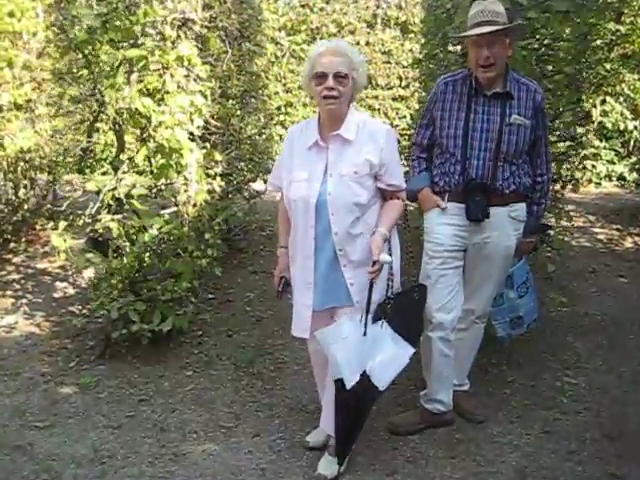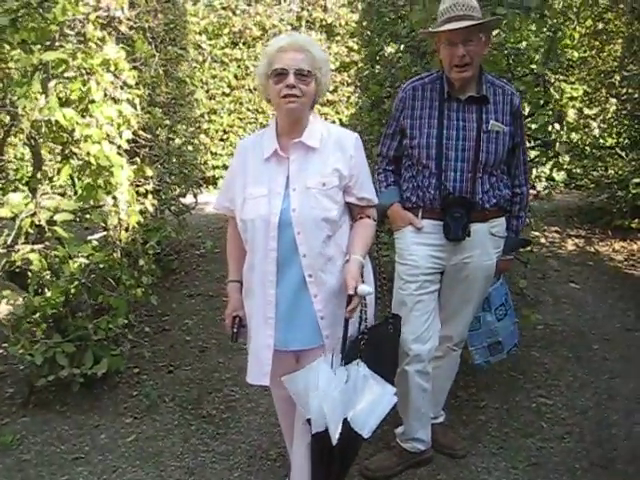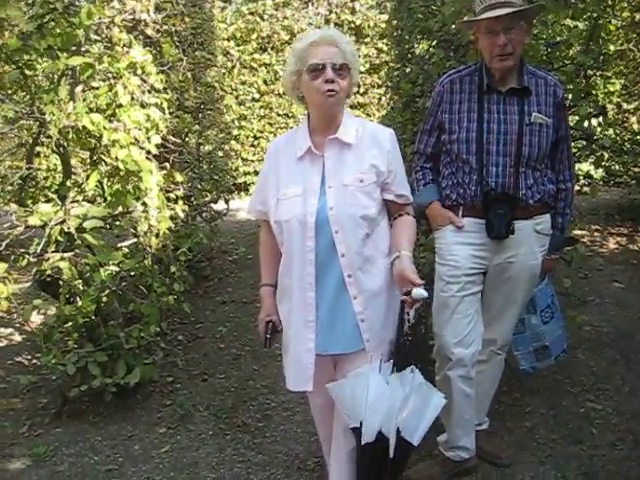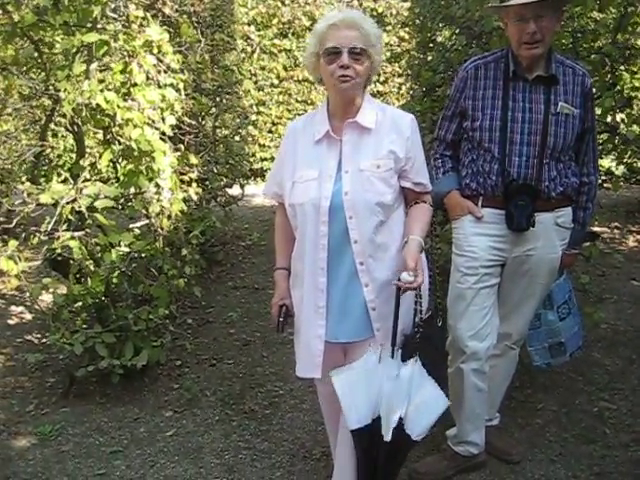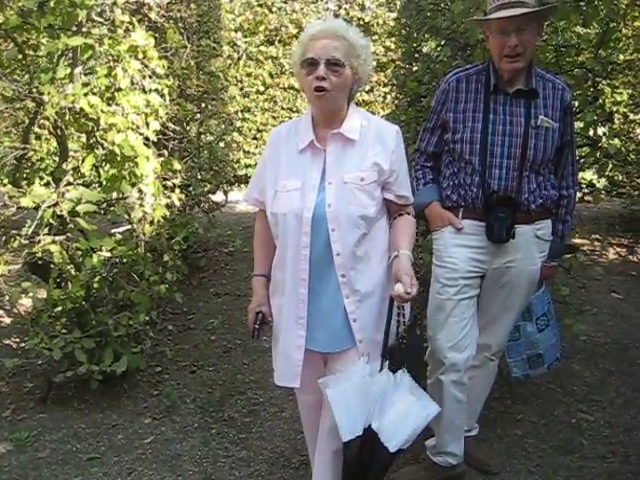
dt=1s
person 1, frame 1
left shoulder: (531, 96)
right shoulder: (445, 88)
left elbow: (541, 168)
right elbow: (421, 147)
left wrist: (531, 226)
right wrist: (421, 188)
left hip: (502, 218)
right hip: (448, 212)
left knee: (475, 311)
right knee: (439, 313)
left ankle: (457, 385)
right ankle: (436, 402)
person 1, frame 2
left shoulder: (507, 100)
right shoulder: (413, 93)
left elbow: (518, 176)
right elbow: (387, 159)
left wrist: (510, 240)
right wrist: (391, 205)
left hip: (481, 235)
right hip: (422, 230)
left knee: (451, 337)
right knee: (415, 342)
left ankle: (432, 417)
right ankle: (414, 440)
person 1, frame 3
left shoulder: (550, 91)
right shoulder: (450, 88)
left elbow: (562, 172)
right elbow: (423, 158)
left wrist: (554, 241)
right wrist: (430, 204)
left hip: (525, 233)
right hip: (462, 229)
left knee: (495, 340)
right knee: (456, 346)
left ankle: (476, 425)
person 1, frame 4
left shoulder: (578, 81)
right shoulder: (475, 73)
left elbow: (586, 166)
right elbow: (443, 144)
left wrist: (575, 235)
right wrist: (449, 193)
left hip: (546, 226)
right hip: (482, 219)
left knee: (510, 335)
right knee: (470, 340)
left ankle: (486, 421)
person 1, frame 5
left shoulder: (557, 94)
right shoulder: (457, 85)
left elbow: (565, 177)
right elbow: (425, 155)
left wrist: (554, 247)
right wrist: (429, 203)
left hip: (526, 237)
right hip: (462, 230)
left knee: (489, 346)
right knee: (449, 350)
left ankle: (465, 432)
person 2, frame 1
left shoulder: (377, 134)
right shoulder: (296, 137)
left elbow: (395, 196)
right elbow: (286, 201)
left wrist: (380, 235)
right wrist: (283, 251)
left hip: (358, 265)
right hip: (312, 265)
right knee: (319, 346)
left ankle: (336, 436)
right ankle: (332, 420)
person 2, frame 2
left shoulder: (344, 144)
right shoulder: (248, 150)
left elbow: (364, 214)
right elbow: (236, 225)
left wrist: (354, 260)
right wrist: (234, 287)
left hip: (327, 298)
right hip: (271, 299)
right knee: (284, 393)
person 2, frame 3
left shoulder: (378, 140)
right shoulder: (280, 150)
left elbow: (401, 211)
right elbow: (269, 227)
left wrist: (402, 257)
right wrist: (268, 291)
left hip: (365, 304)
right hip: (308, 306)
right knee: (323, 405)
person 2, frame 4
left shoulder: (399, 125)
right shoulder: (298, 132)
left elbow: (419, 199)
right elbow: (285, 210)
left wrist: (412, 245)
right wrist: (281, 275)
left hip: (378, 292)
right hip: (319, 293)
right knee: (331, 393)
person 2, frame 5
left shoulder: (384, 137)
right shoulder: (281, 140)
left elbow: (401, 211)
right elbow: (265, 218)
left wrist: (402, 258)
right wrist: (259, 283)
left hip: (359, 302)
right hip: (299, 303)
right knee: (311, 401)
